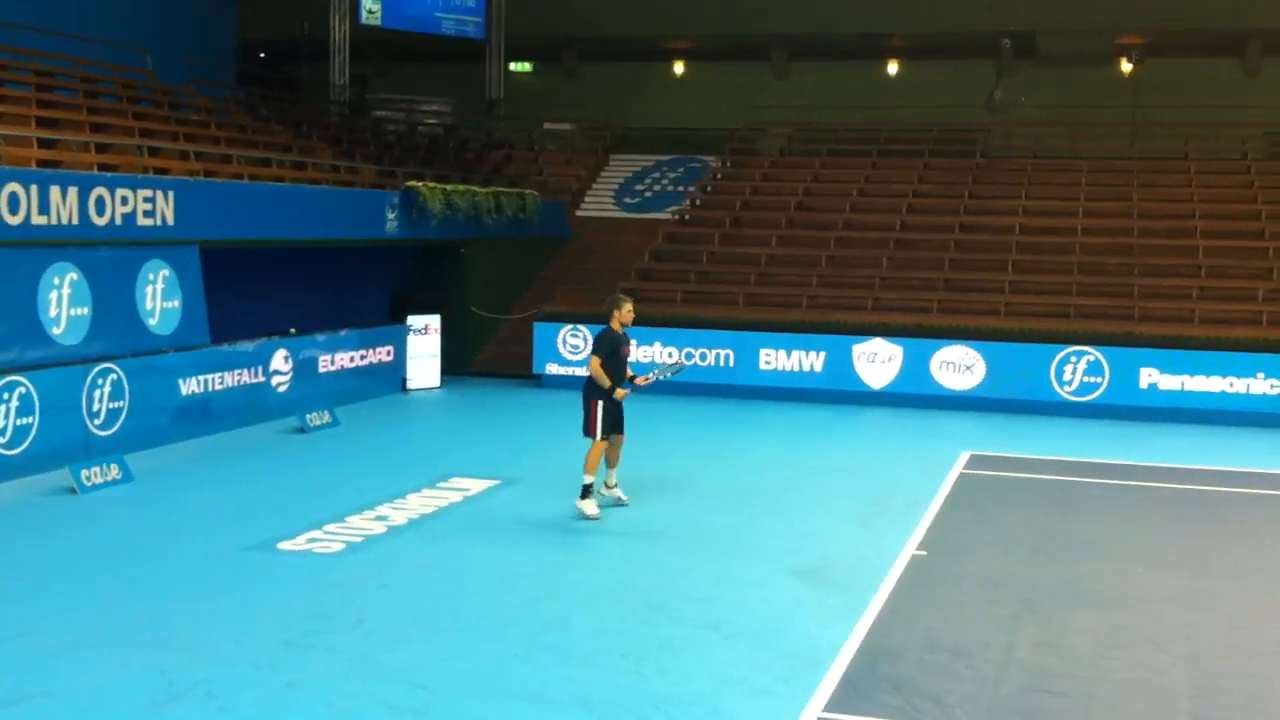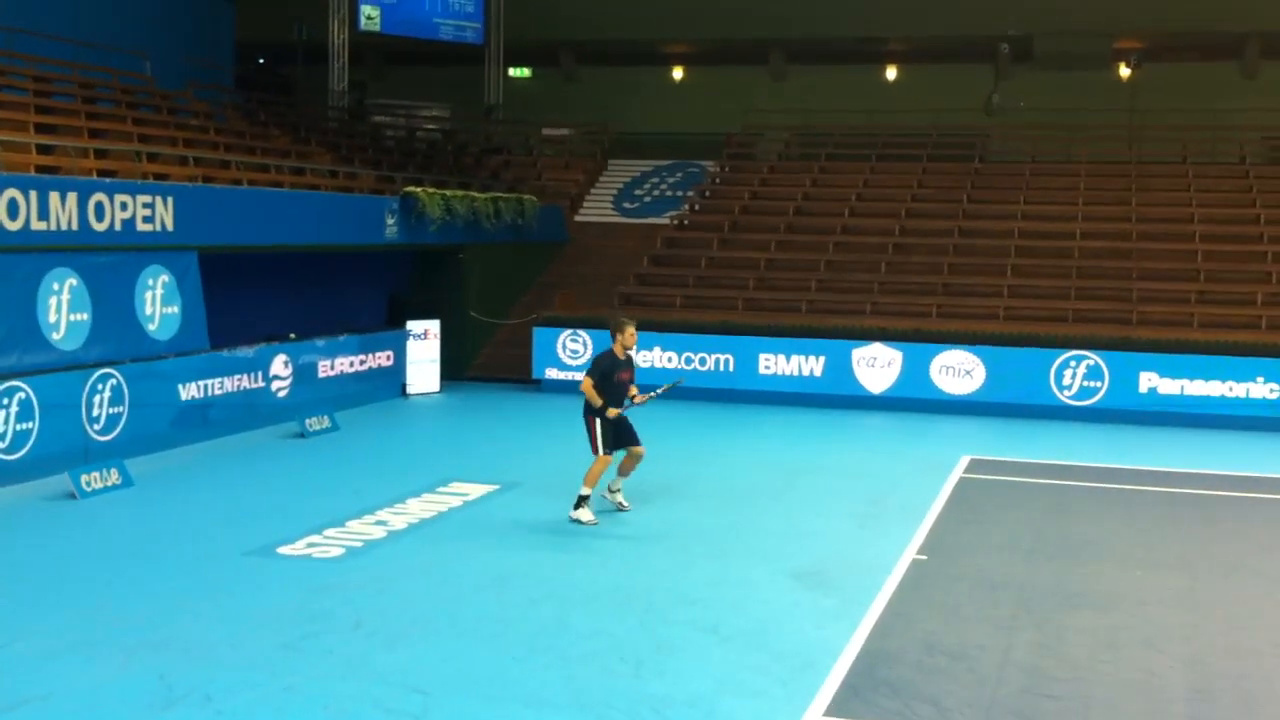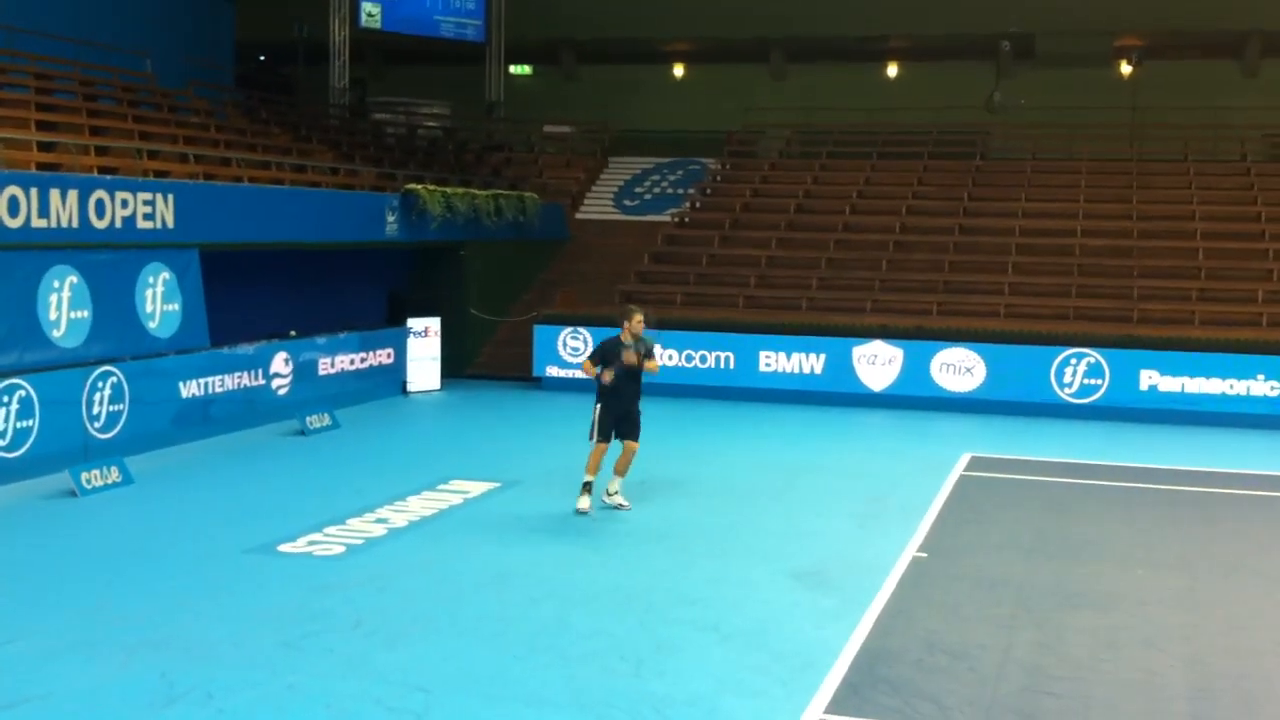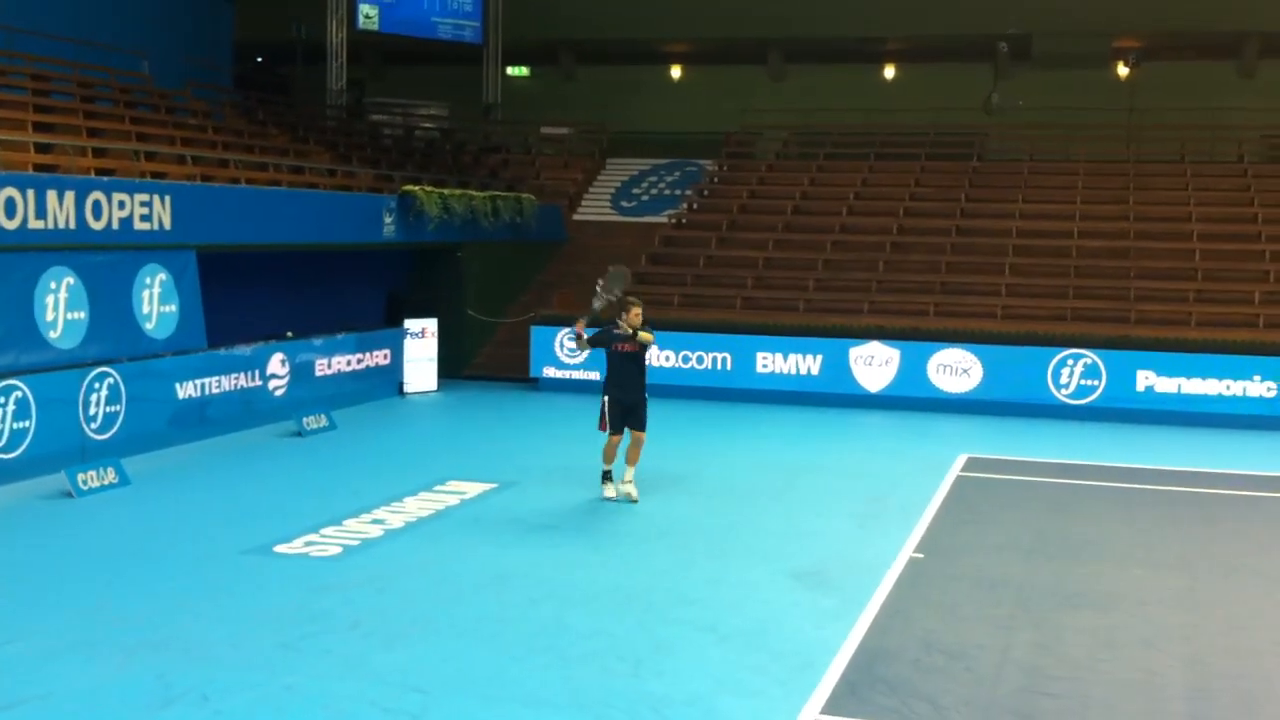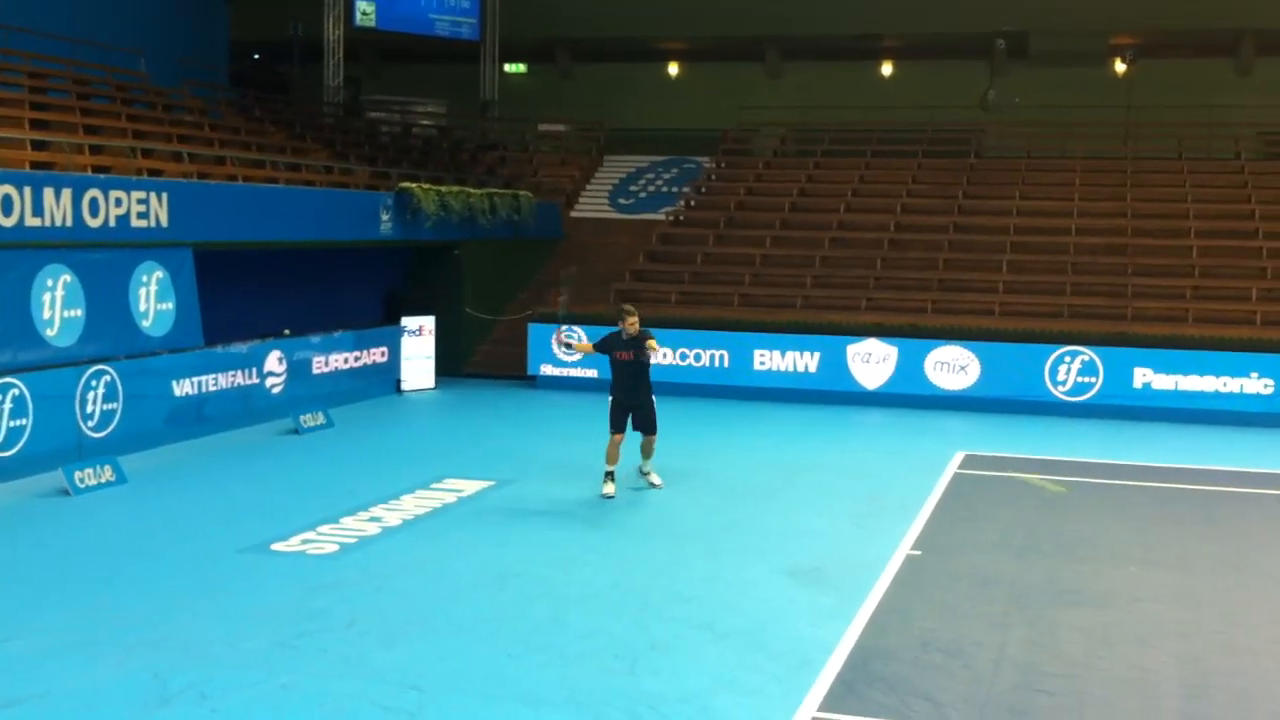
dt=0.2s
person 1, frame 1
left shoulder: (624, 338)
right shoulder: (605, 336)
right elbow: (594, 367)
left wrist: (633, 378)
right wrist: (612, 389)
left hip: (611, 397)
right hip: (598, 397)
left knee: (617, 440)
right knee: (600, 443)
left ankle: (610, 486)
right ankle: (585, 496)
person 1, frame 2
left shoulder: (629, 360)
right shoulder: (603, 360)
left elbow: (629, 385)
right elbow: (585, 386)
left wrist: (635, 396)
right wrist: (603, 408)
left hip: (616, 414)
right hip: (598, 415)
left knee: (637, 452)
right knee: (604, 458)
left ankle: (614, 490)
right ankle: (580, 506)
person 1, frame 3
left shoulder: (643, 346)
right shoulder: (608, 345)
left elbow: (654, 367)
right elbow: (586, 365)
left wrist: (637, 362)
right wrist: (599, 375)
left hip: (630, 405)
right hip: (606, 402)
left knee: (631, 448)
right knee: (601, 446)
left ankle: (612, 492)
right ankle: (585, 492)
person 1, frame 4
left shoulder: (642, 332)
right shoulder: (608, 333)
left elbow: (649, 339)
right elbow: (582, 346)
left wrist: (631, 333)
right wrist: (579, 335)
left hip: (637, 394)
right hip: (613, 394)
left knee: (639, 437)
right knee: (614, 438)
left ankle: (627, 481)
right ankle: (606, 478)
person 1, frame 5
left shoulder: (643, 335)
right shoulder: (612, 340)
left elbow: (652, 344)
right elbow: (589, 348)
left wrist: (652, 349)
right wrist: (567, 344)
left hip: (643, 396)
right hip: (619, 397)
left knee: (650, 437)
right knee: (616, 438)
left ankle: (646, 470)
right ankle: (609, 479)
